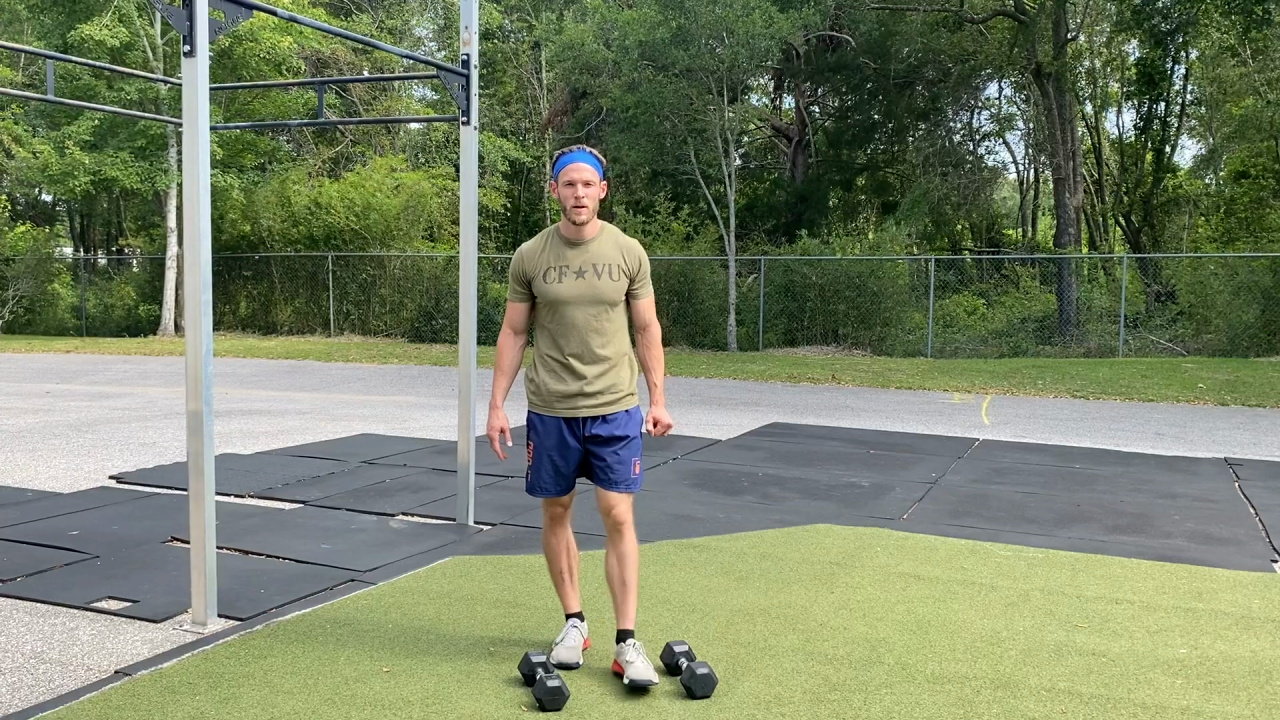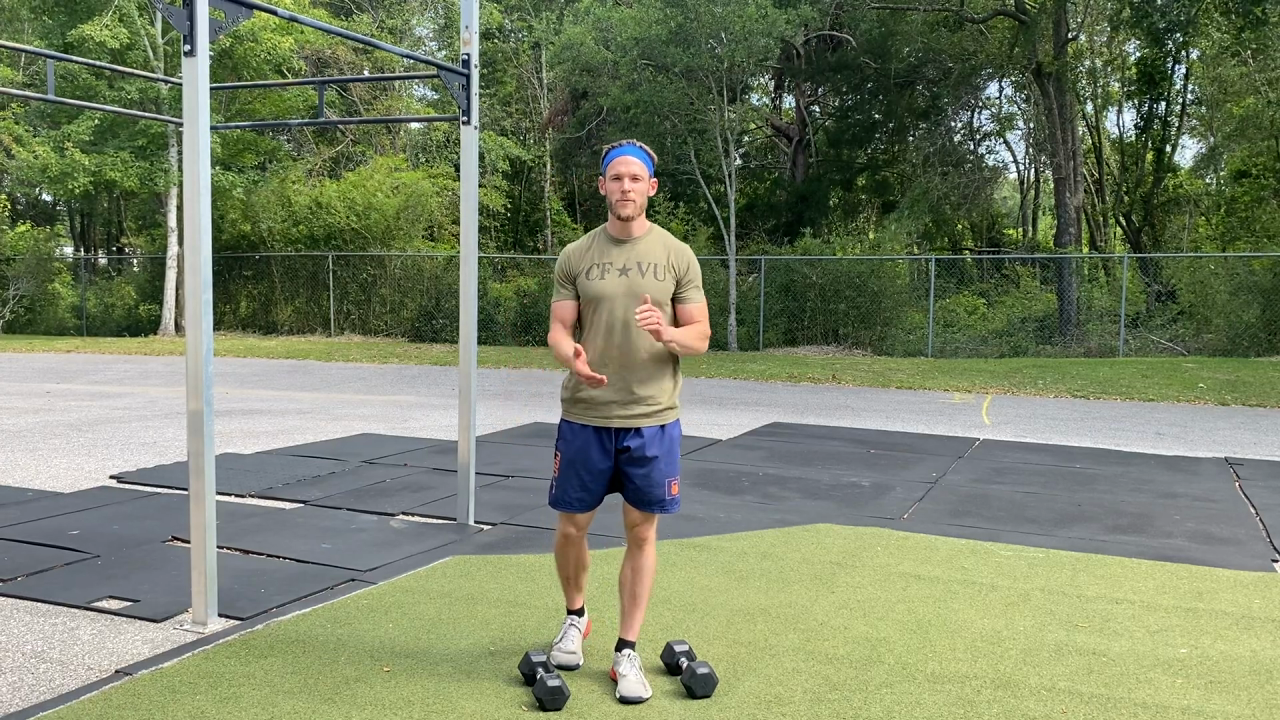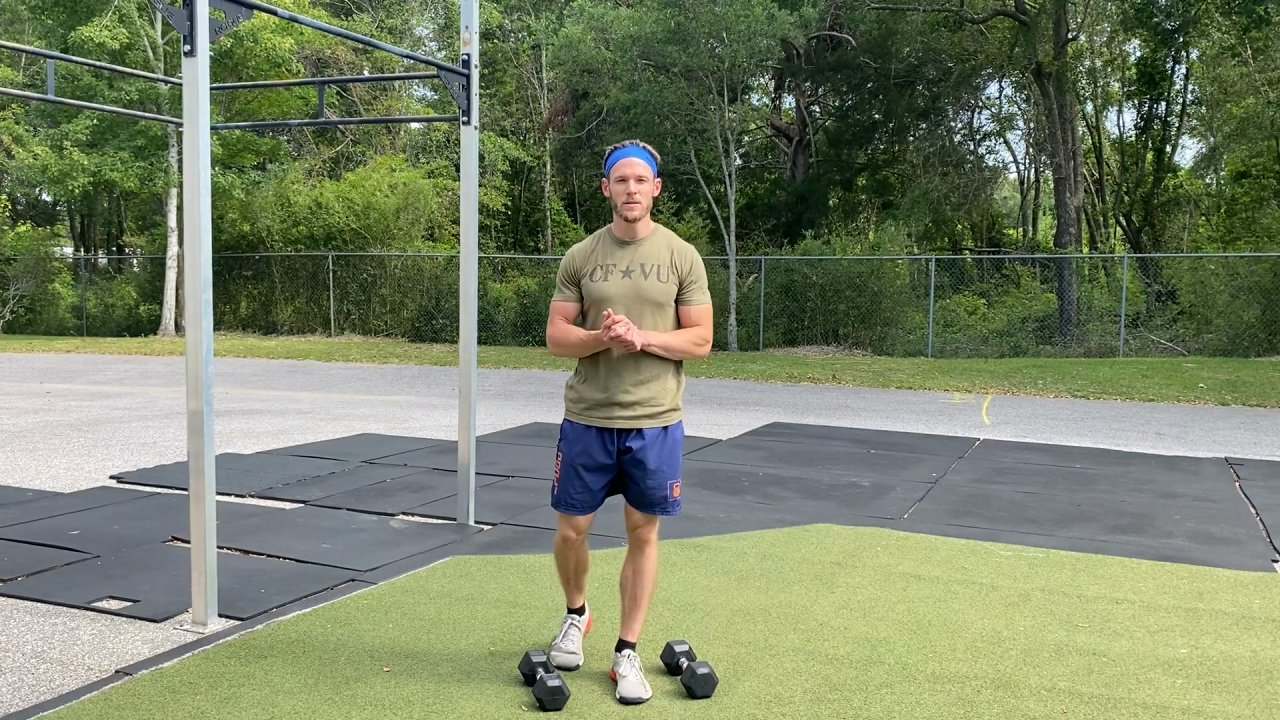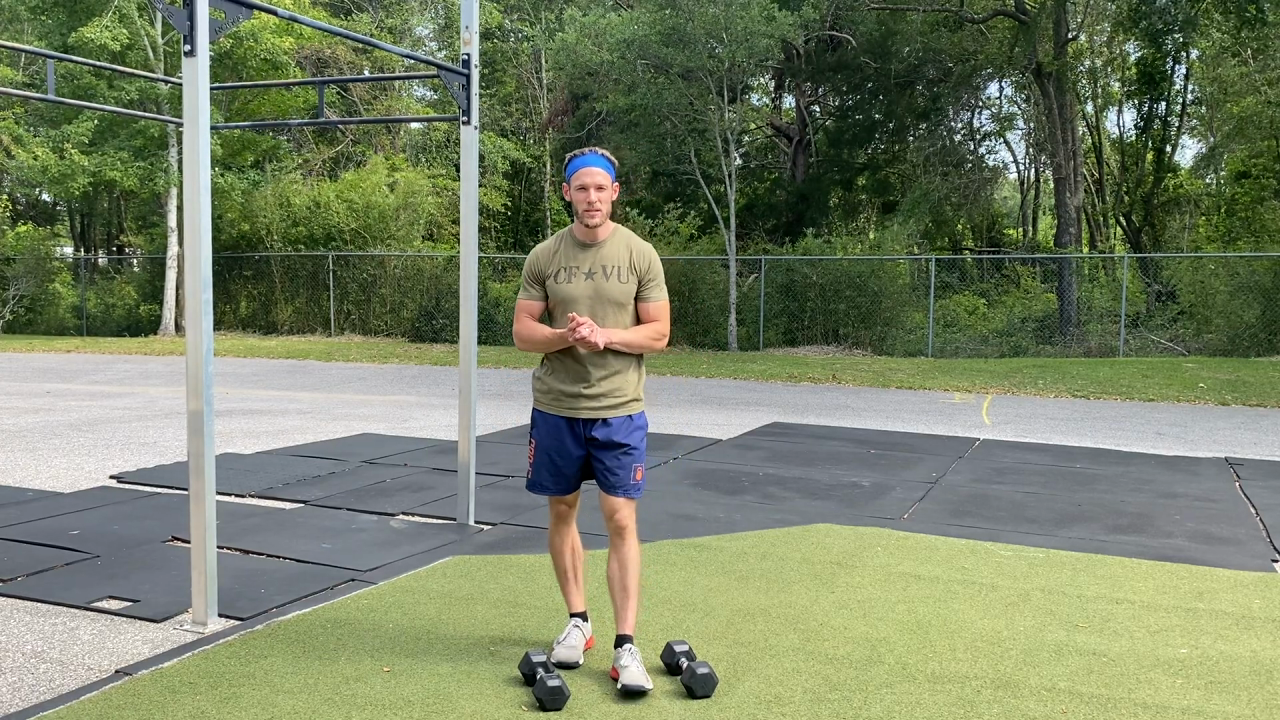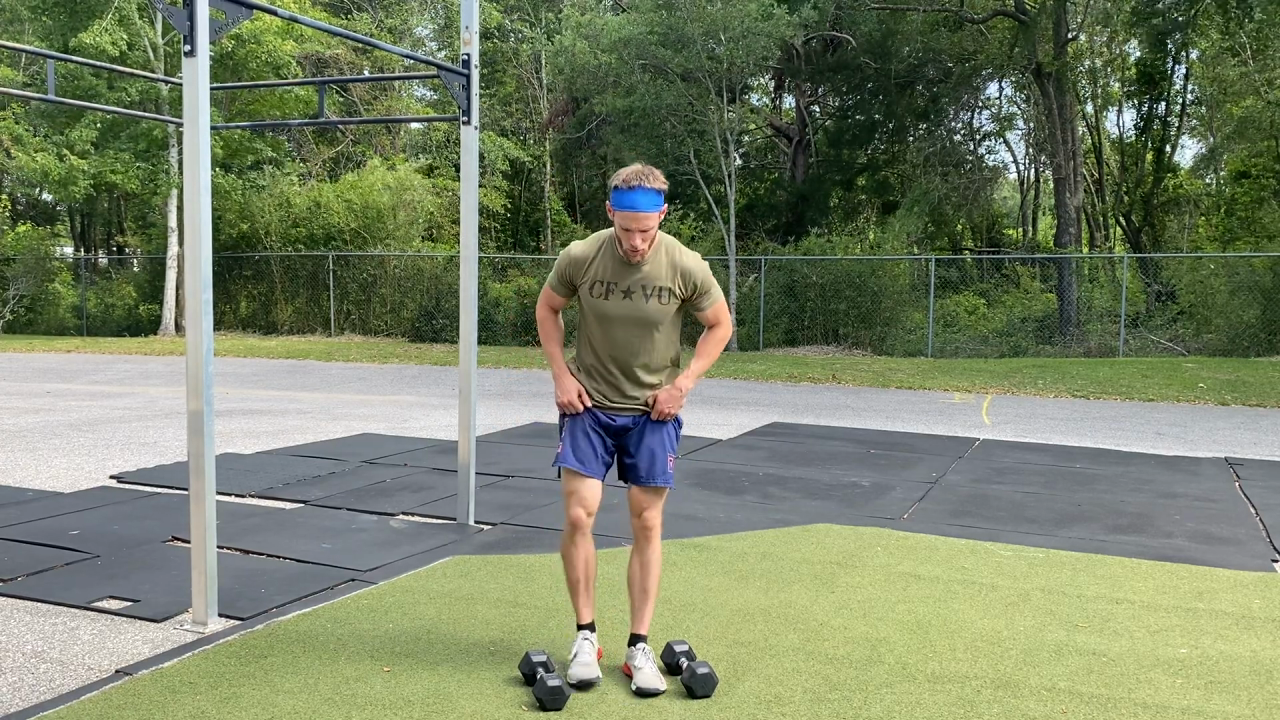
dt=1s
person 1, frame 1
left shoulder: (628, 252)
right shoulder: (530, 256)
left elbow: (647, 329)
right elbow: (513, 333)
left wrist: (658, 399)
right wrist: (496, 405)
left hip: (616, 407)
right hip: (551, 409)
left knee: (618, 518)
right knee: (556, 514)
left ankle: (627, 642)
right ankle: (574, 623)
person 1, frame 2
left shoulder: (677, 254)
right shoulder: (575, 255)
left elbow: (700, 337)
right elbow: (558, 331)
left wrist: (666, 334)
right wrist: (573, 358)
left hip: (652, 419)
right hip: (585, 417)
left knee: (641, 532)
right knee: (572, 526)
left ankle: (627, 652)
right ankle: (575, 616)
person 1, frame 3
left shoulder: (682, 256)
right shoulder: (579, 257)
left elbow: (701, 341)
right elbow: (556, 338)
left wrist: (642, 338)
right wrist: (602, 338)
left hip: (655, 421)
right hip: (587, 419)
left knee: (642, 535)
right knee: (572, 530)
left ankle: (627, 652)
right ankle: (576, 614)
person 1, frame 4
left shoulder: (640, 254)
right shoulder: (543, 256)
left elbow: (659, 333)
right elbow: (522, 332)
left wrist: (605, 336)
right wrist: (566, 336)
left hip: (620, 410)
right hip: (556, 408)
left knee: (621, 522)
right knee: (562, 512)
left ankle: (625, 647)
right ankle: (578, 621)
person 1, frame 5
left shoulder: (687, 266)
right shoulder: (580, 257)
left elbow: (720, 324)
right elbow: (547, 308)
left wrist: (682, 385)
right wrist: (561, 373)
left hip: (652, 408)
right hip: (590, 404)
left knee: (646, 522)
right knee: (577, 516)
left ankle: (639, 647)
right ankle: (585, 634)
